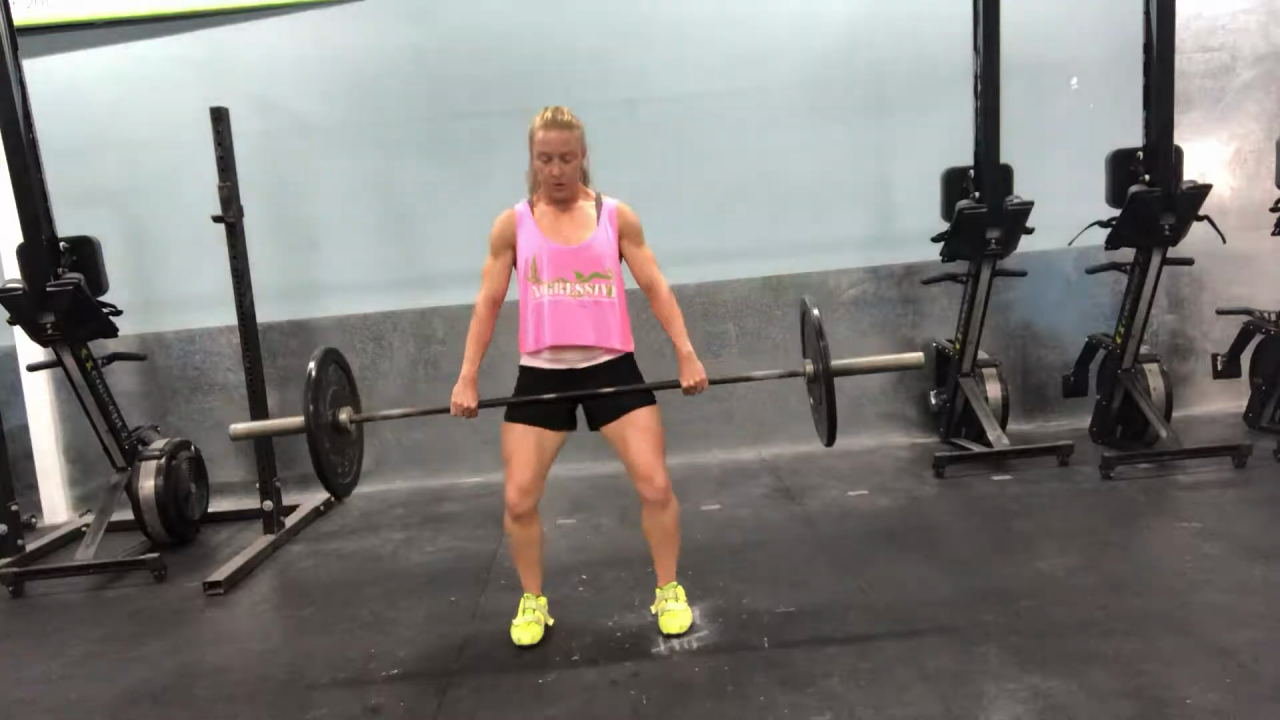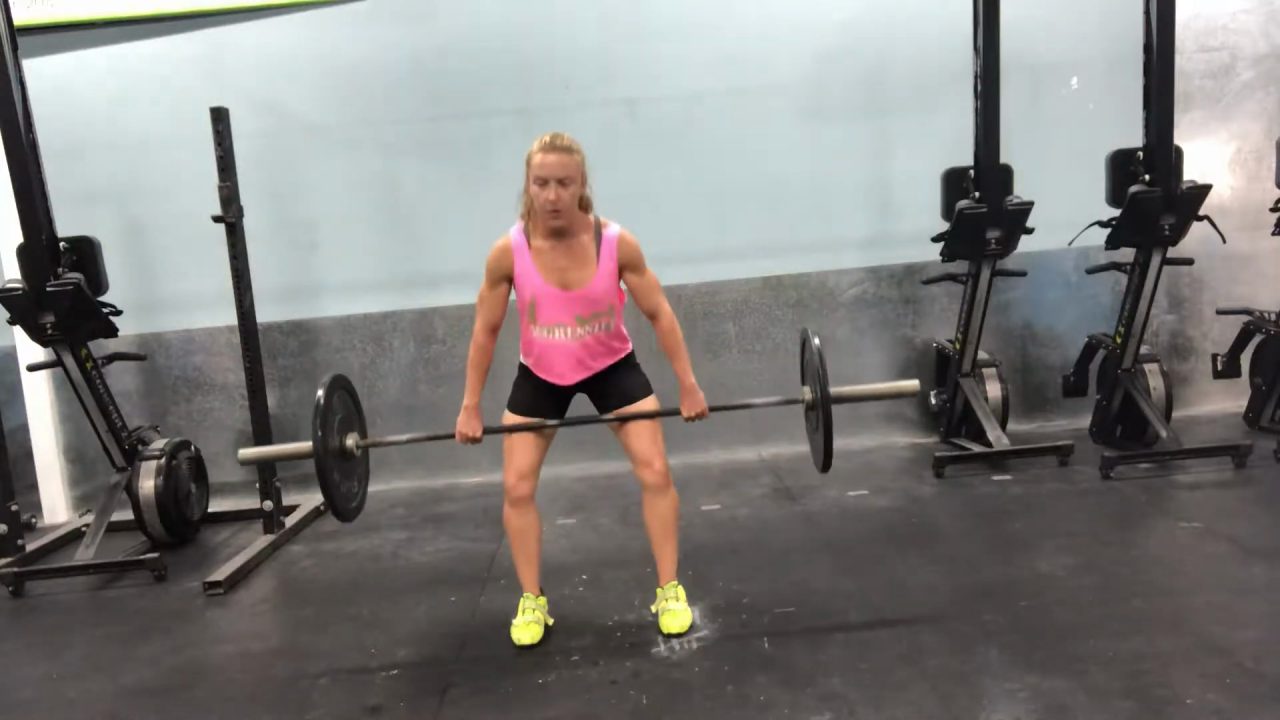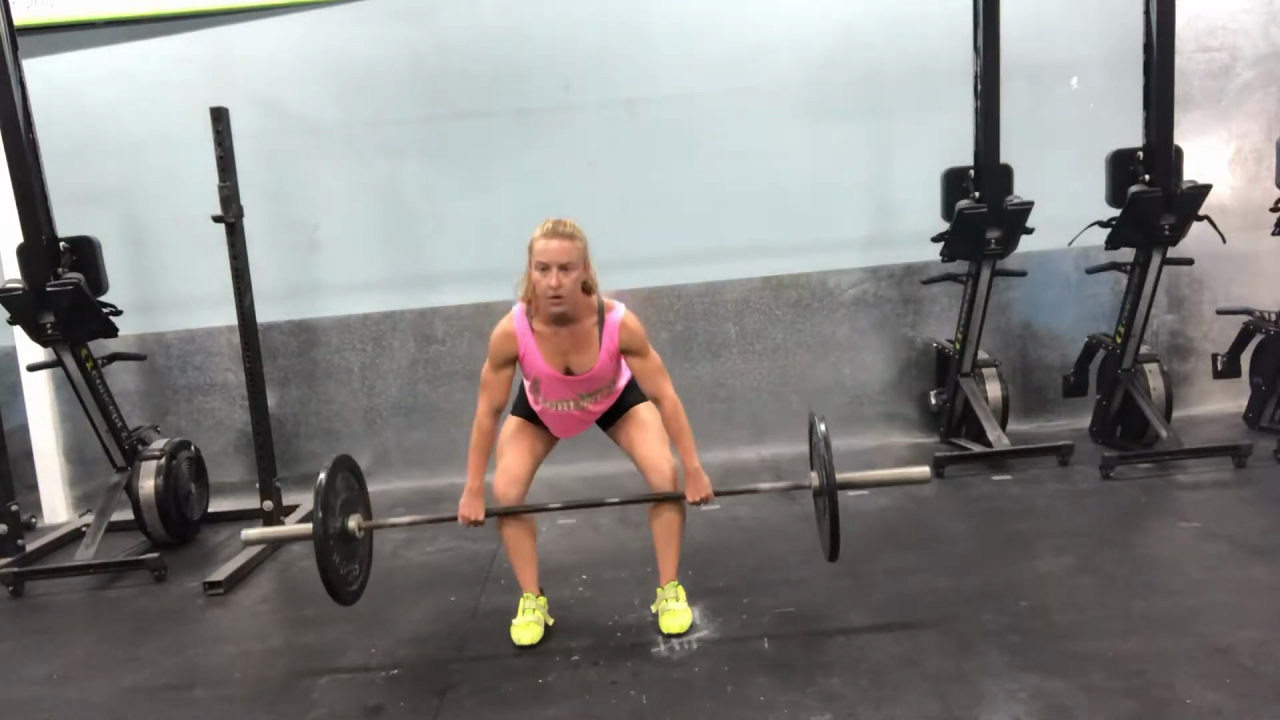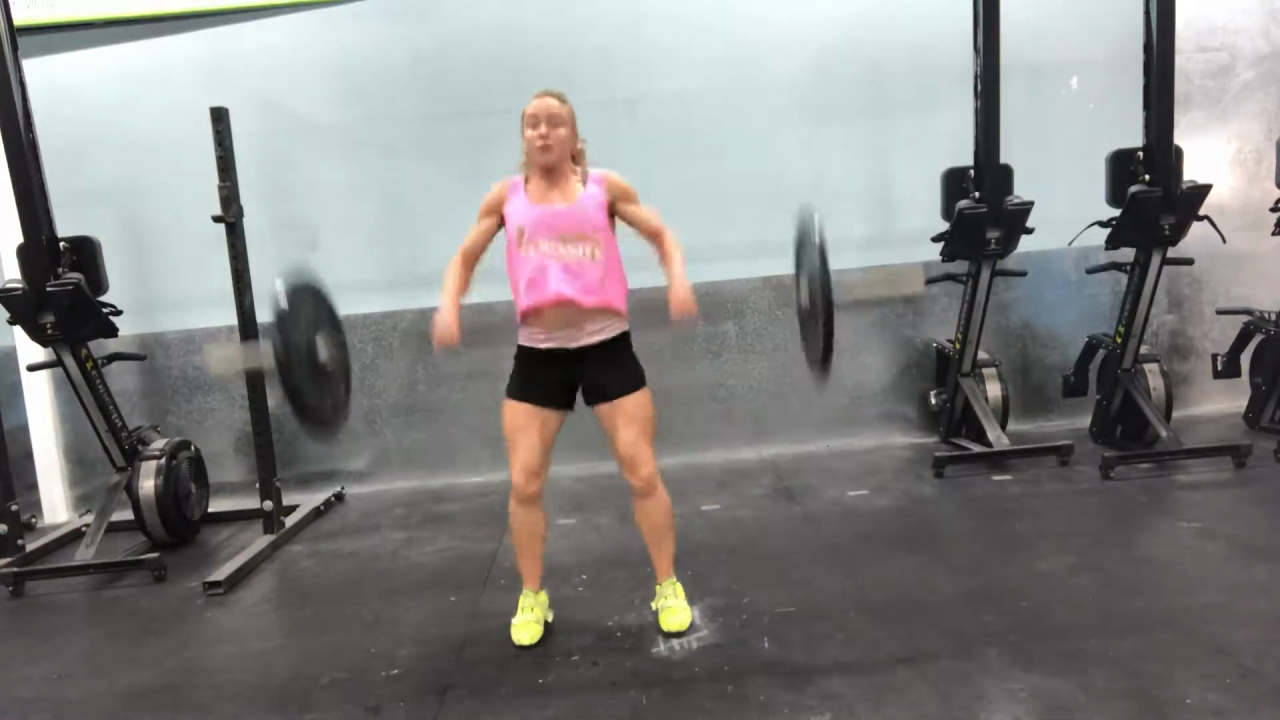
dt=1s
person 1, frame 1
left shoulder: (617, 216)
right shoulder: (512, 223)
left elbow: (655, 288)
right elbow: (488, 304)
left wrist: (686, 354)
right wrist: (467, 376)
left hip: (611, 368)
right hip: (541, 375)
left knee: (655, 485)
right knee: (518, 500)
left ankle: (669, 591)
right ankle: (533, 601)
person 1, frame 2
left shoulder: (617, 243)
right shoulder: (507, 252)
left elbow: (658, 313)
right elbow: (486, 330)
left wrist: (688, 383)
right wrist: (470, 405)
left hip: (612, 368)
right hip: (540, 375)
left knee: (655, 471)
right knee: (517, 485)
left ankle: (669, 591)
right ankle: (532, 602)
person 1, frame 3
left shoulder: (620, 323)
right shoulder: (510, 332)
left elbow: (664, 396)
right elbow: (488, 411)
left wrist: (693, 469)
right wrist: (473, 489)
left hip: (615, 397)
right hip: (539, 407)
left knee: (665, 477)
right knee: (506, 492)
left ankle: (670, 591)
right ankle: (531, 601)
person 1, frame 4
left shoulder: (603, 186)
right shoulder: (506, 195)
left elbow: (661, 234)
right elbow: (465, 256)
left wrist: (678, 281)
right wrist: (448, 306)
left hip: (604, 347)
right hip: (537, 353)
left knee: (642, 475)
right knee: (525, 483)
left ankle: (667, 588)
right ankle: (533, 598)
